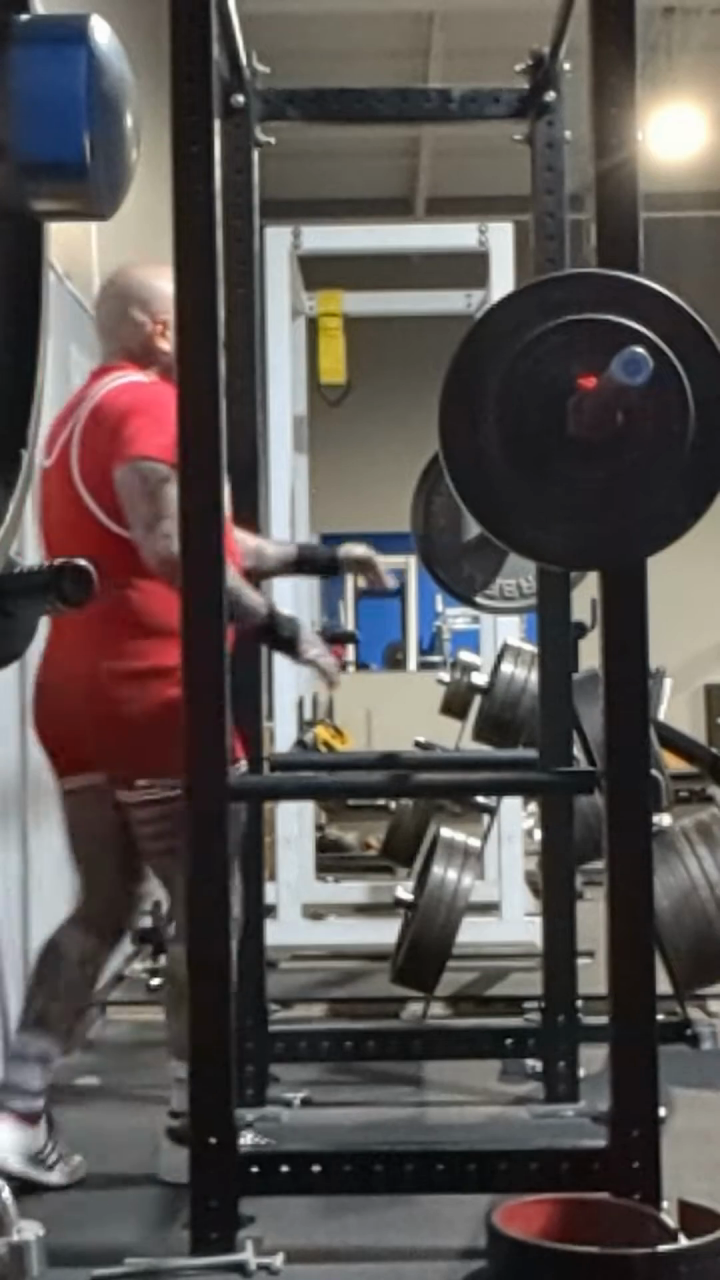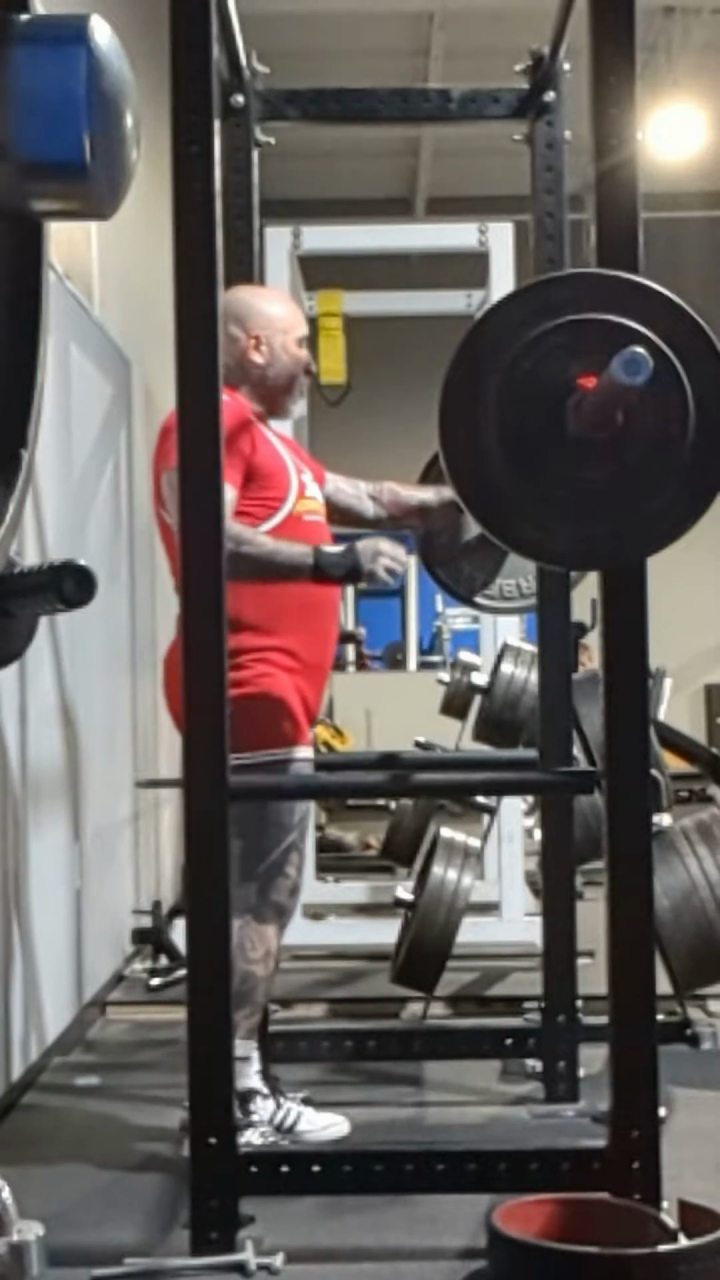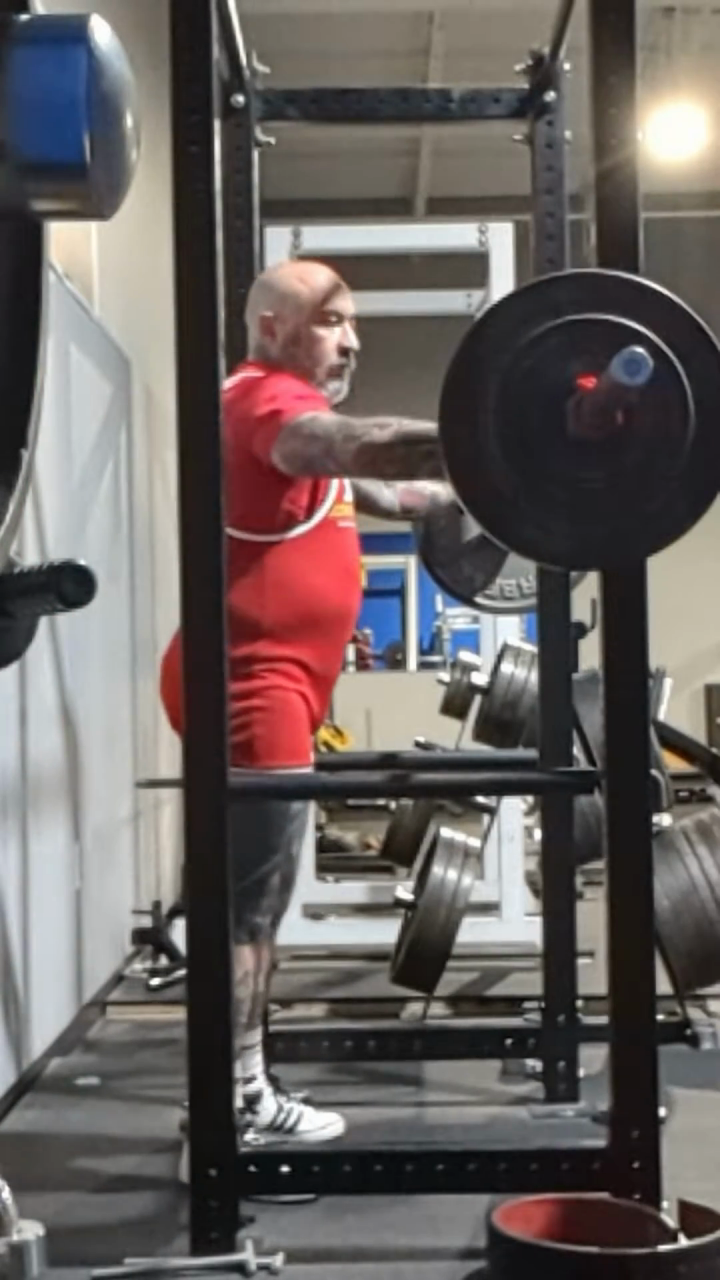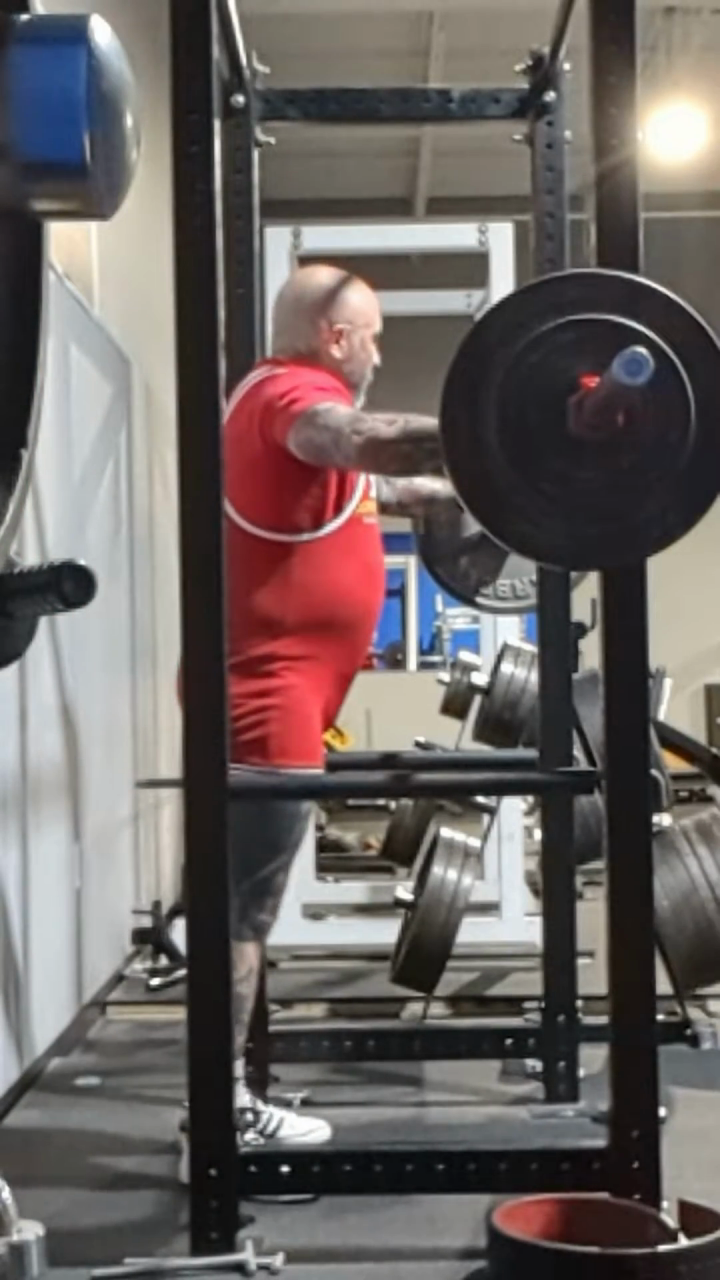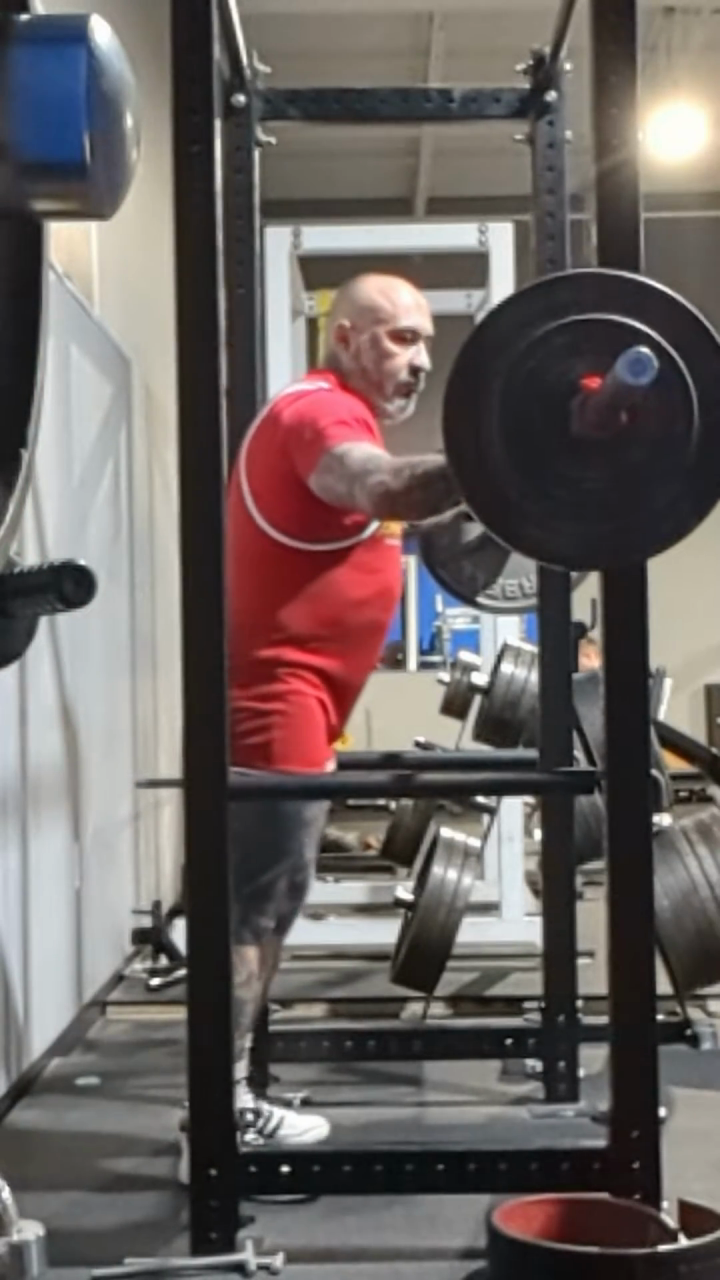
dt=1s
person 1, frame 1
left shoulder: (89, 410)
right shoulder: (145, 405)
left elbow: (208, 542)
right elbow: (171, 551)
left wrist: (317, 556)
right wrist: (279, 630)
left hip: (80, 695)
right hip: (152, 695)
left knee: (101, 911)
person 1, frame 2
left shoulder: (263, 438)
right shoulder: (212, 421)
left elbow: (367, 500)
right elbow: (207, 539)
left wrist: (465, 499)
right wrist: (336, 564)
left hip: (270, 690)
right hip: (246, 688)
left knee: (265, 896)
right knee: (259, 897)
left ankle: (246, 1092)
right ankle: (225, 1109)
person 1, frame 3
left shoulder: (283, 408)
right shoulder: (262, 397)
left elbow: (372, 486)
right elbow: (360, 449)
left hip: (269, 692)
right hip: (250, 692)
left knee: (258, 905)
right knee: (245, 908)
left ankle: (247, 1096)
right ankle: (225, 1120)
person 1, frame 4
left shoulder: (294, 402)
right shoulder: (290, 393)
left elbow: (371, 482)
right elbow: (371, 443)
left wrist: (465, 491)
left hip: (279, 691)
right hip: (265, 693)
left knee: (249, 905)
right knee: (244, 908)
left ankle: (225, 1099)
person 1, frame 5
left shoulder: (332, 418)
right shoulder: (321, 413)
left elbow: (389, 506)
right elbow: (384, 490)
left hip: (286, 696)
right hip: (272, 695)
left knee: (272, 905)
right knee: (248, 912)
left ankle: (228, 1102)
